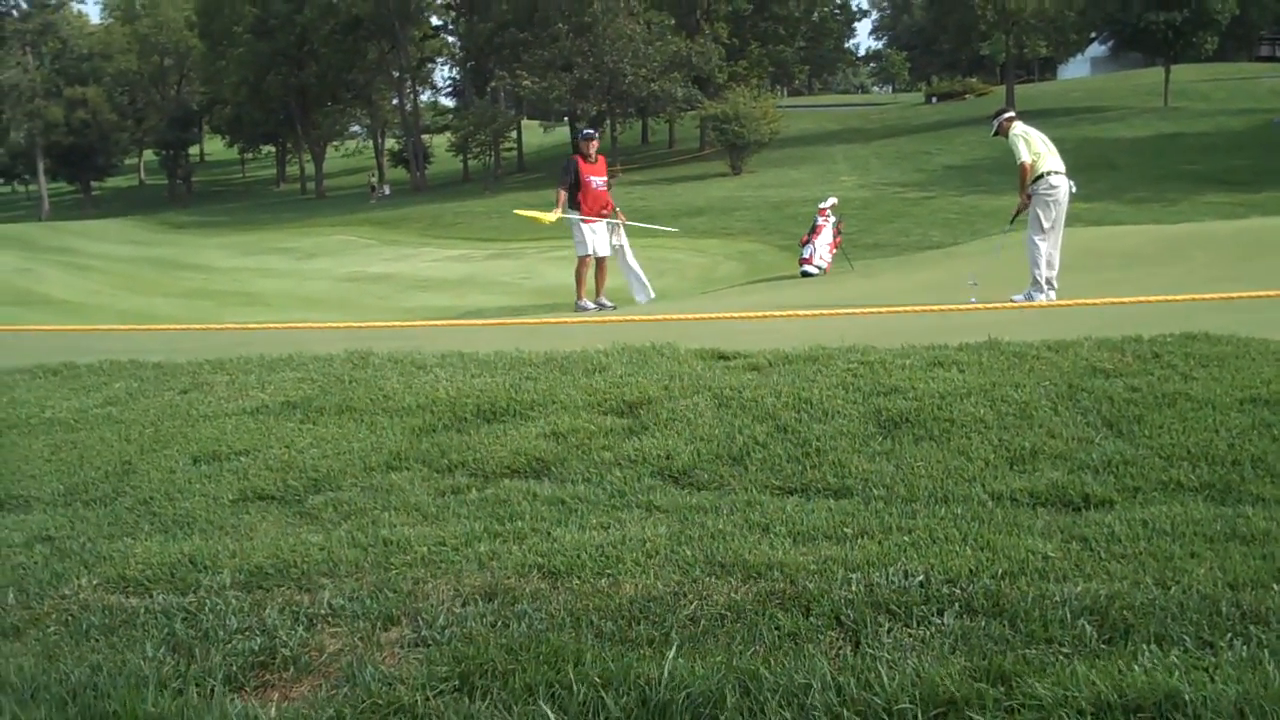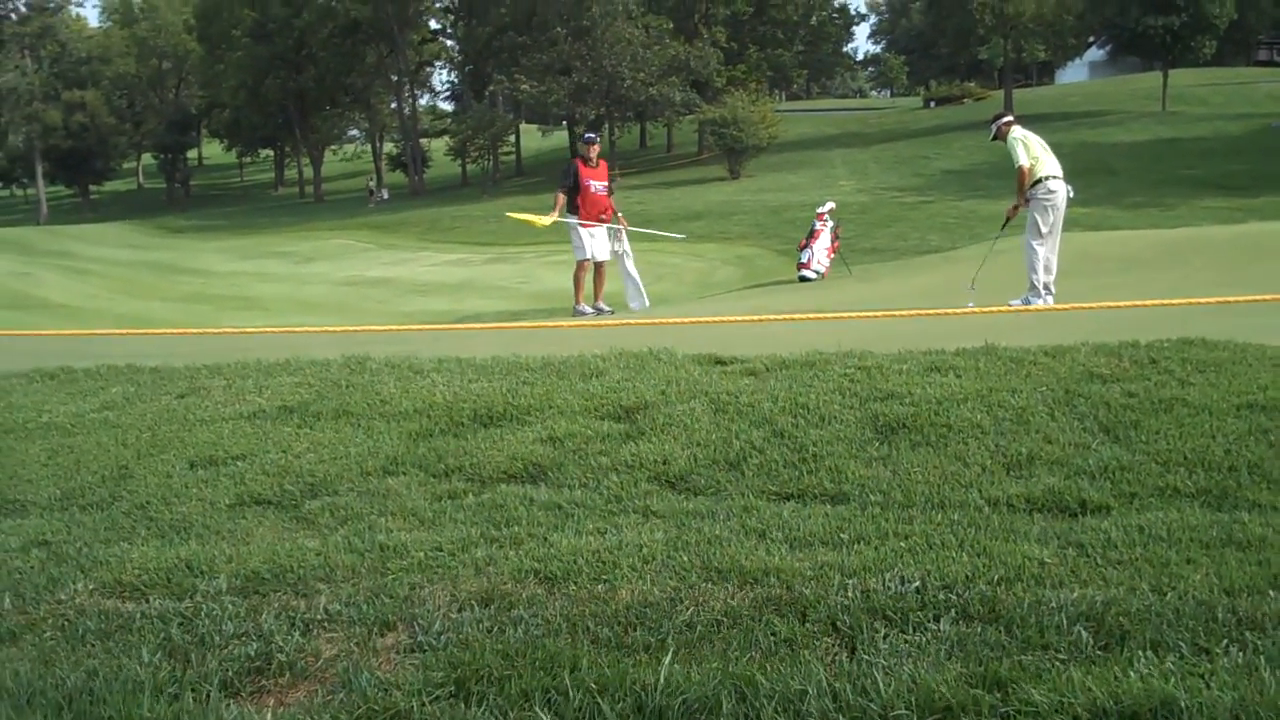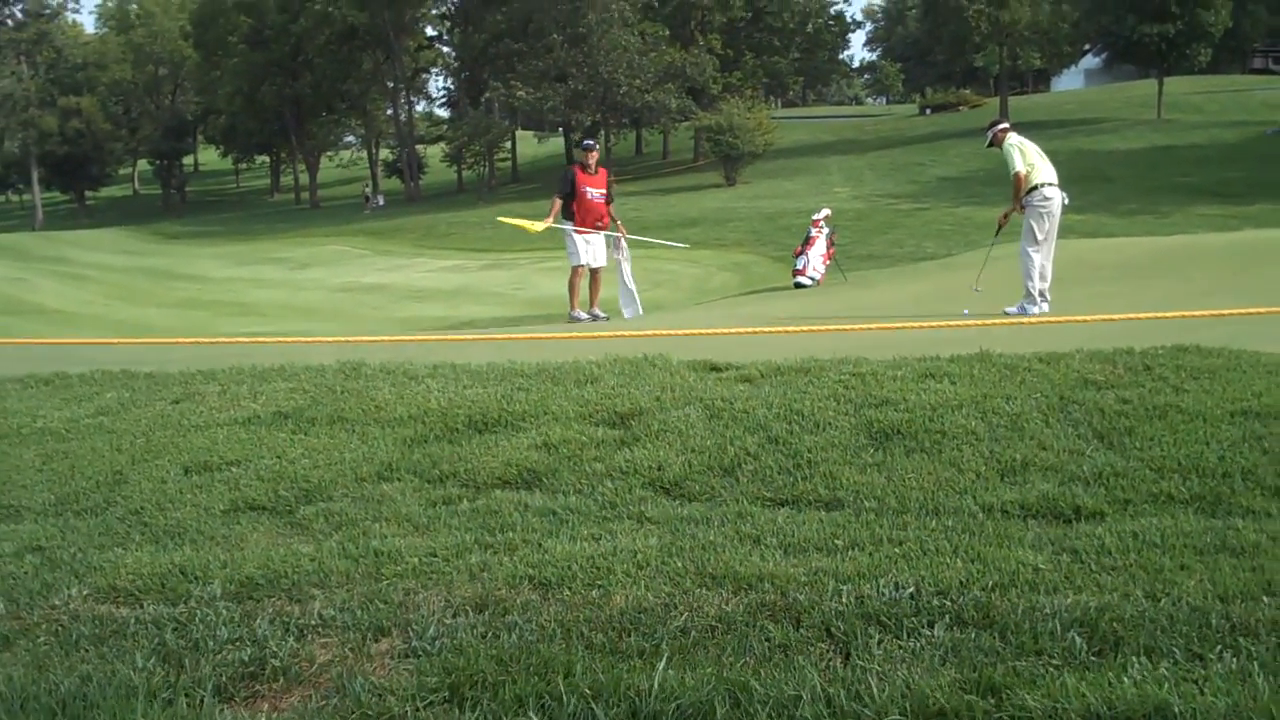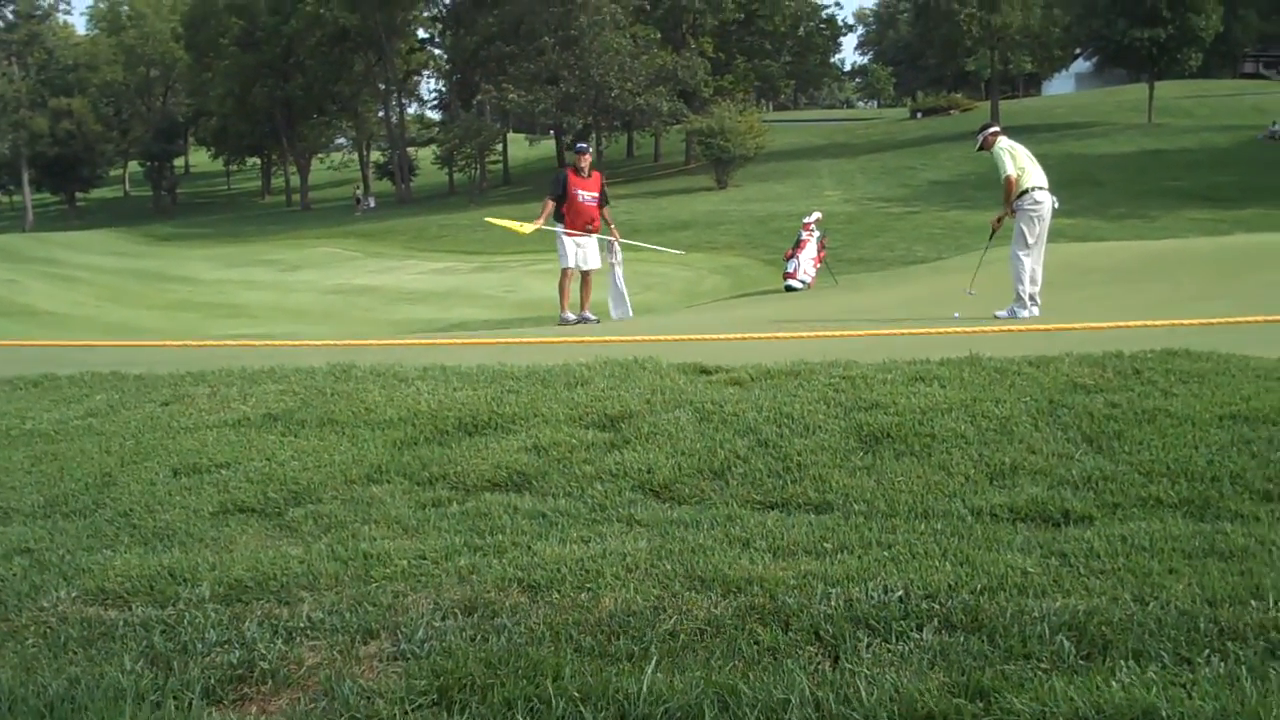
dt=0.1s
person 1, frame 1
left shoulder: (1016, 133)
right shoulder: (1029, 131)
left elbow: (1025, 165)
left wrist: (1022, 192)
right wrist: (1027, 197)
left hip: (1047, 186)
right hip: (1061, 184)
left knee: (1037, 239)
right knee: (1051, 241)
left ankle: (1038, 291)
right ankle: (1049, 289)
person 1, frame 2
left shoulder: (1014, 137)
right shoulder: (1028, 135)
left elbow: (1023, 169)
left wrist: (1020, 195)
right wrist: (1017, 204)
left hip: (1045, 191)
right hip: (1058, 188)
left knee: (1034, 243)
right knee: (1049, 245)
left ankle: (1035, 296)
right ankle: (1046, 293)
person 1, frame 3
left shoulder: (1010, 144)
right shoulder: (1023, 142)
left elbow: (1020, 175)
left wrist: (1016, 202)
right wrist: (1010, 211)
left hip: (1040, 198)
right hip: (1053, 195)
left knee: (1030, 250)
right knee: (1044, 252)
left ankle: (1030, 303)
right ankle: (1041, 300)
person 1, frame 4
left shoulder: (1000, 148)
right shoulder: (1014, 146)
left elbow: (1010, 179)
left wrist: (1007, 205)
right wrist: (1003, 213)
left hip: (1031, 201)
right hip: (1043, 199)
left knee: (1020, 254)
right knee: (1034, 256)
left ankle: (1021, 306)
right ankle: (1032, 304)
person 2, frame 1
left shoulder: (602, 161)
right shoulder: (574, 162)
right elbow: (562, 188)
left wrist: (616, 210)
right wrist: (560, 207)
left hip: (600, 218)
right hip: (581, 217)
left knee: (602, 258)
right knee: (585, 259)
left ankle: (600, 297)
right ankle: (581, 300)
person 2, frame 2
left shoulder: (604, 167)
right shoulder: (574, 166)
right elbow: (562, 191)
left wrist: (618, 215)
right wrist: (556, 210)
left hip: (600, 223)
right hip: (580, 222)
left knee: (601, 263)
right knee: (583, 263)
left ankle: (598, 302)
right ankle: (579, 305)
person 2, frame 3
left shoulder: (604, 175)
right shoulder: (572, 172)
left elbow: (608, 203)
right elbow: (559, 196)
left wrist: (617, 223)
right wrist: (552, 216)
left hip: (597, 230)
right hip: (576, 228)
left knee: (596, 270)
right knee: (578, 269)
left ankle: (593, 309)
right ankle: (574, 311)
person 2, frame 4
left shoulder: (598, 178)
right shoulder: (565, 175)
left elbow: (602, 206)
right elbow: (551, 198)
left wrist: (611, 227)
right wrist: (542, 218)
left hip: (589, 233)
right hip: (566, 231)
left knee: (587, 273)
right knee: (567, 270)
left ankle: (584, 311)
right ankle: (565, 312)
